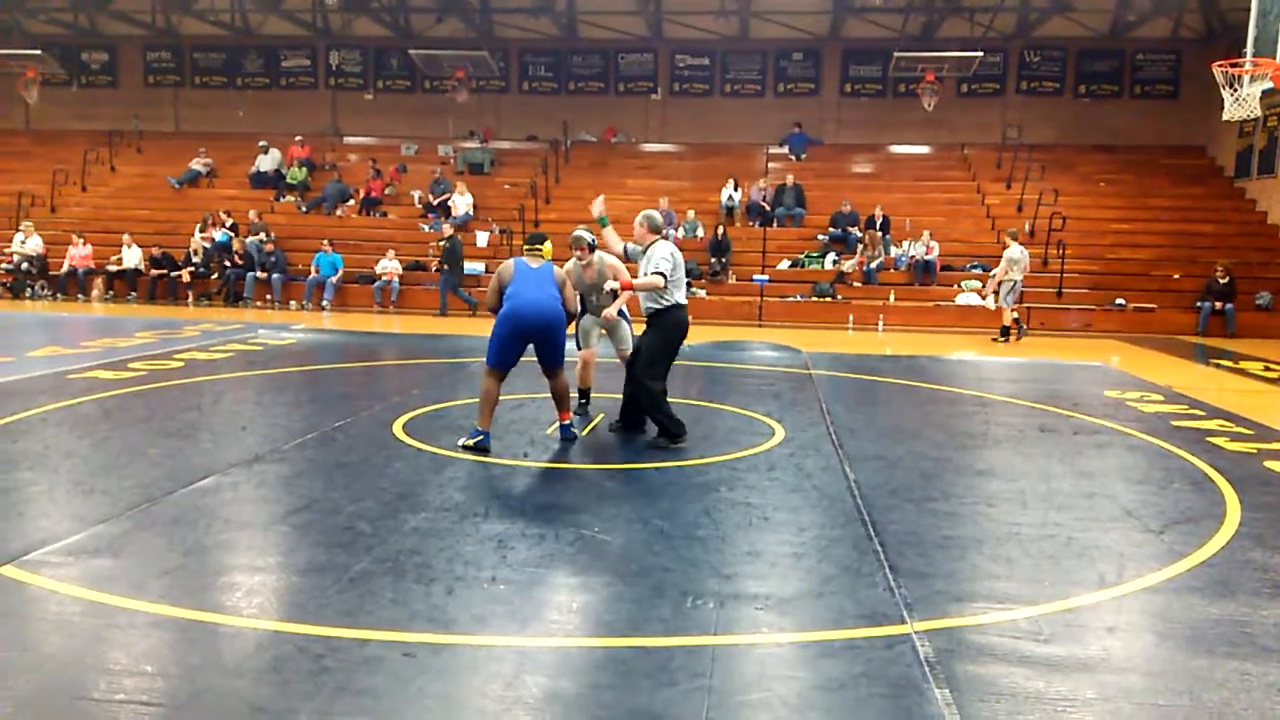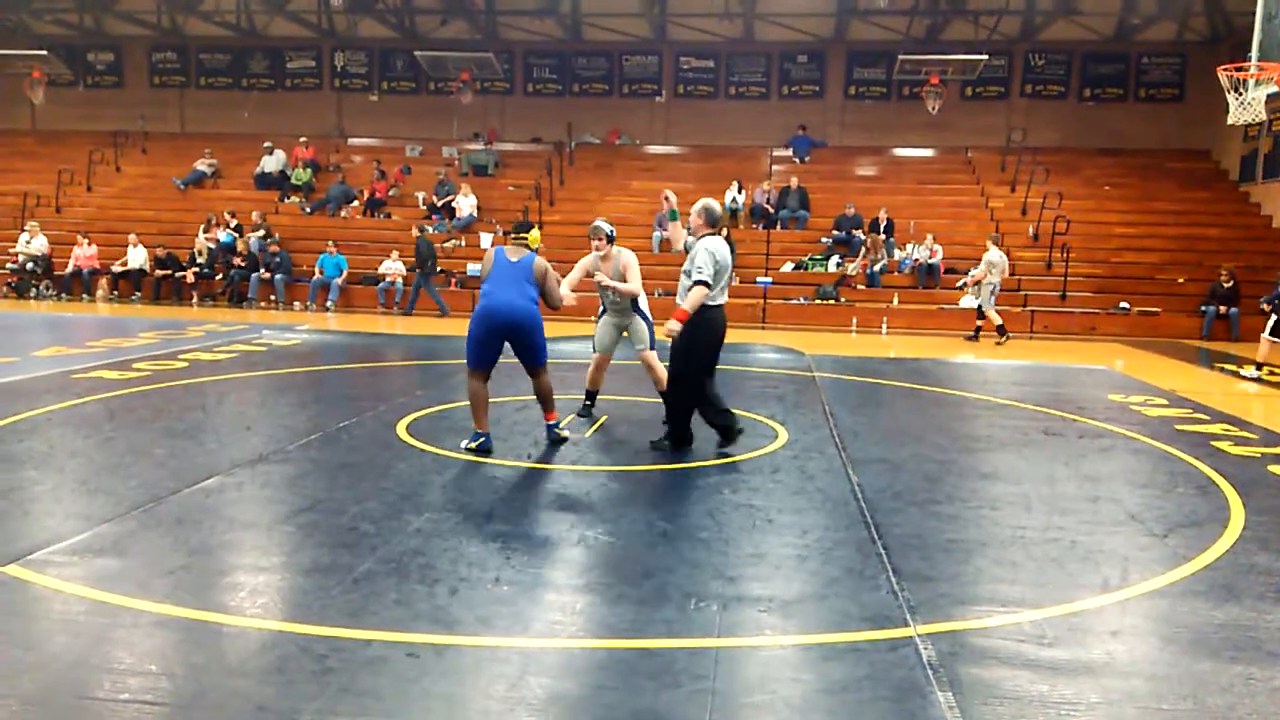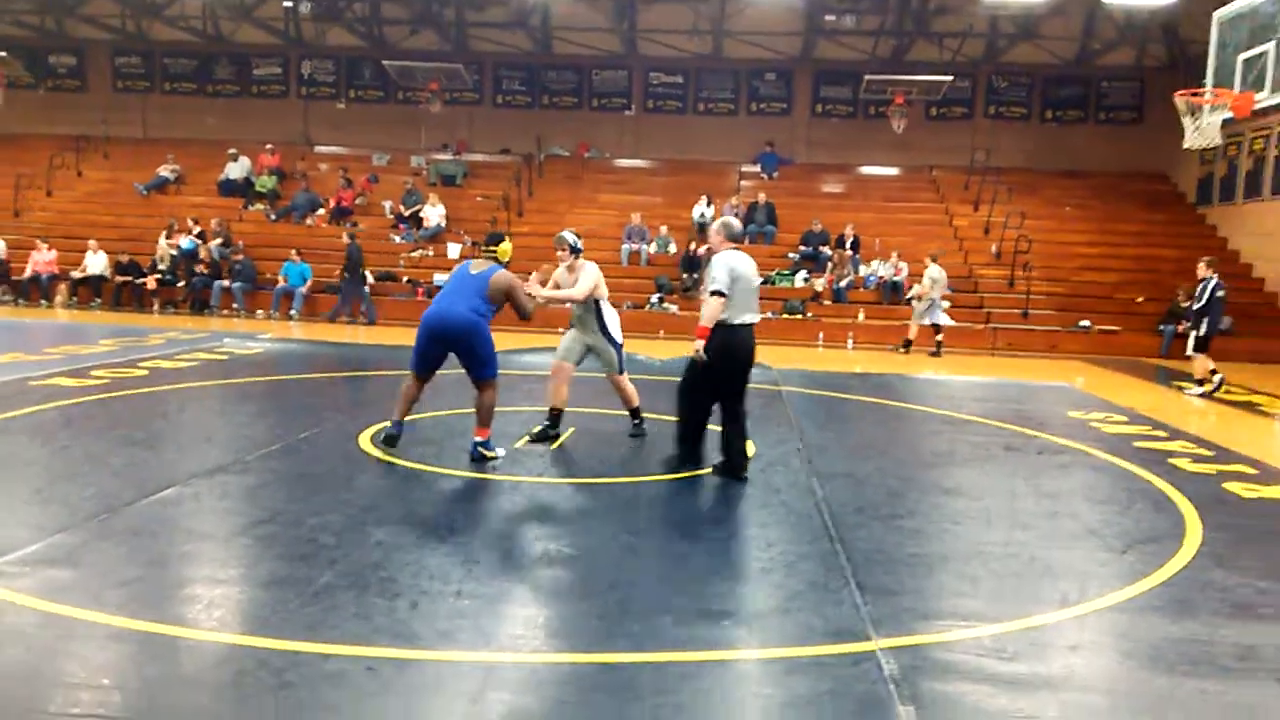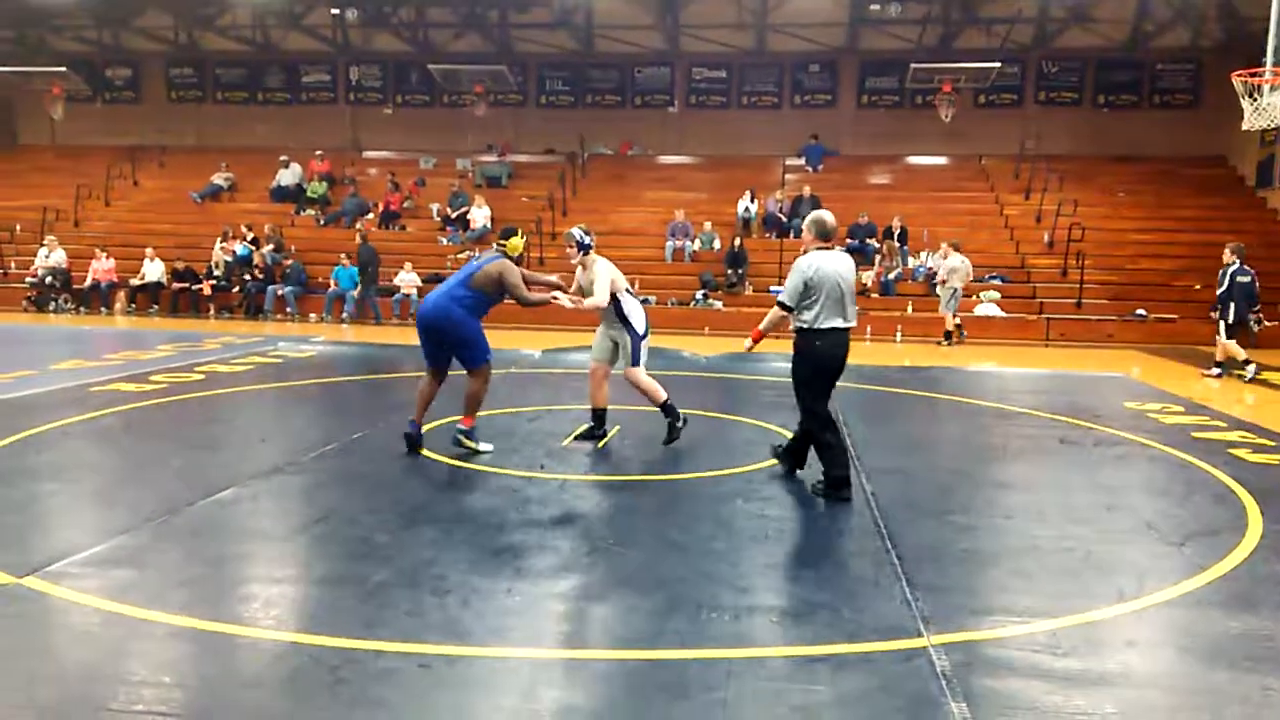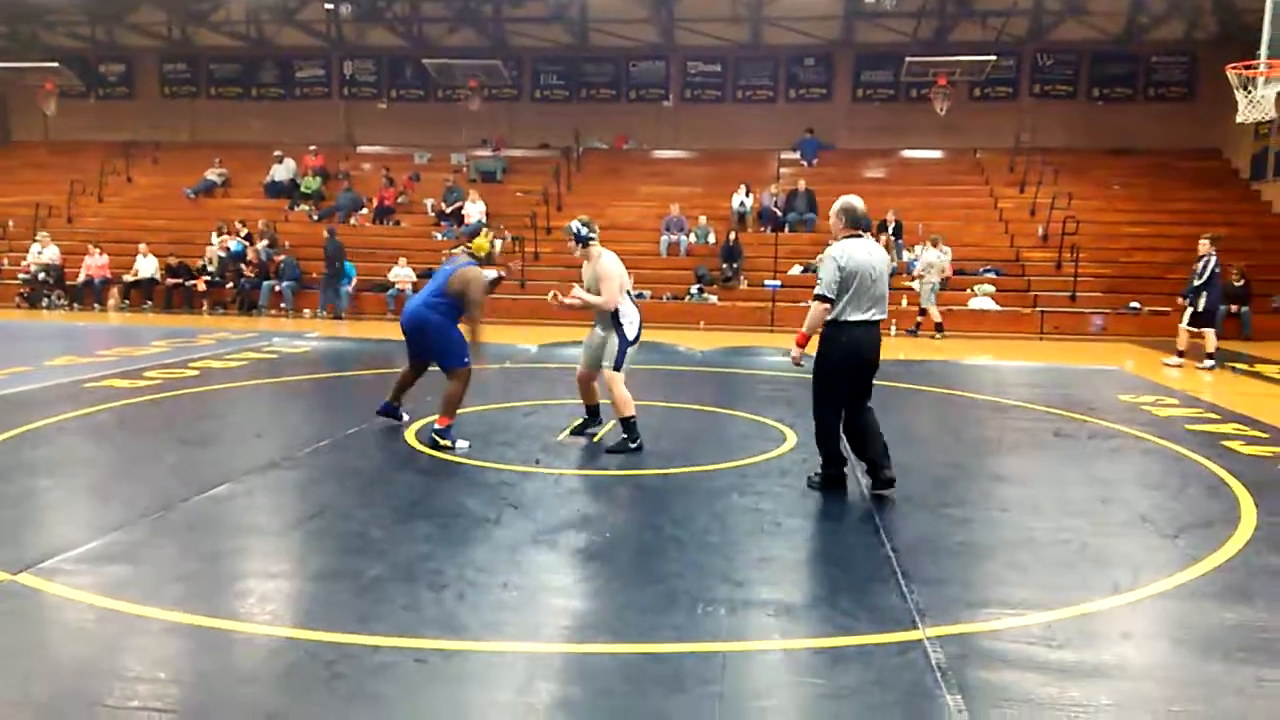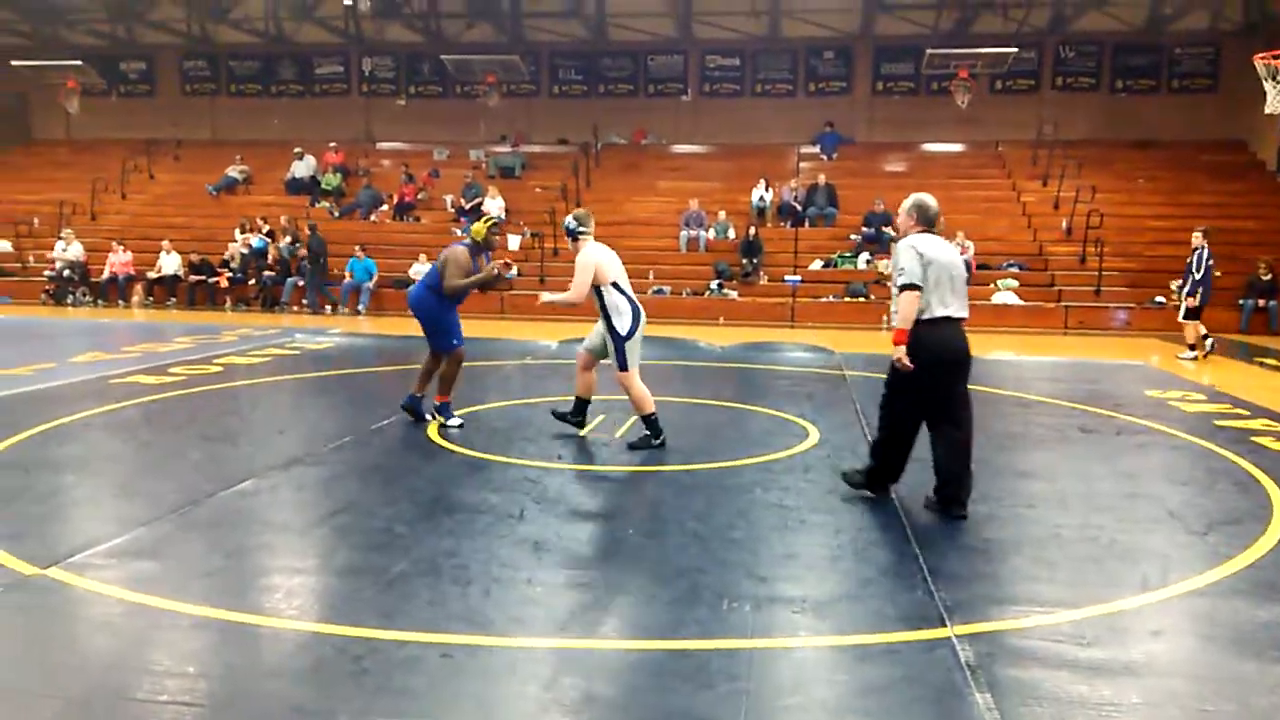
dt=0.4s
person 1, frame 1
left shoulder: (663, 250)
right shoulder: (645, 251)
left elbow: (658, 281)
right elbow: (617, 248)
left wrist: (622, 284)
right wrist: (601, 219)
left hip: (669, 320)
right hip: (659, 321)
left knee: (647, 377)
right knee: (634, 367)
left ankle: (672, 430)
right ankle: (631, 420)
person 1, frame 2
left shoulder: (706, 247)
right shoulder: (715, 244)
left elbow: (701, 288)
right elbow: (680, 243)
left wrist: (677, 317)
right wrist: (673, 214)
left hip: (699, 319)
right hip: (714, 318)
left knee: (681, 382)
right knee: (700, 381)
left ankle: (678, 438)
right ankle: (727, 426)
person 1, frame 3
left shoulder: (722, 260)
right shoulder: (748, 262)
left elbow: (717, 299)
left wrist: (701, 335)
left hip: (725, 338)
right hip: (746, 337)
left knee: (692, 394)
right knee: (733, 404)
left ankle: (687, 457)
right ankle: (735, 463)
person 1, frame 4
left shoulder: (805, 264)
right shoulder: (847, 261)
left elbow: (783, 309)
left wrist: (755, 336)
left hip: (814, 343)
right hip: (840, 341)
left knee: (816, 412)
right knee: (816, 406)
left ankle: (837, 480)
right ankle: (794, 454)
person 1, frame 5
left shoulder: (836, 253)
right shoulder: (879, 251)
left elbow: (822, 304)
left wrist: (801, 342)
left hip: (841, 338)
right hip: (871, 337)
left knee: (828, 410)
right knee: (858, 407)
left ankle: (833, 477)
right ankle: (881, 472)
person 1, frame 6
left shoulder: (909, 245)
right shoulder: (950, 249)
left elbow: (911, 293)
left wrist: (899, 341)
left hip: (924, 339)
right hip: (956, 339)
left knee: (898, 413)
right knee: (951, 422)
left ankle: (877, 478)
right ankle: (953, 497)
person 2, frame 1
left shoulder: (507, 267)
right shoulder: (557, 272)
left elbow: (491, 305)
right elbow: (572, 310)
right wrist: (559, 327)
left hip: (515, 317)
right hip: (551, 318)
left knee: (493, 375)
right knee: (555, 374)
left ankle: (481, 434)
right ankle: (566, 426)
person 2, frame 2
left shoulder: (492, 254)
right shoulder: (541, 264)
right elbow: (556, 303)
right wrist: (555, 283)
left hip: (487, 315)
right hip: (525, 317)
left knee: (477, 375)
right knee: (538, 373)
left ankle: (481, 435)
right ankle: (552, 426)
person 2, frame 3
left shoulder: (462, 266)
right shoulder: (507, 278)
right elbow: (527, 315)
right wrist: (523, 291)
left hip: (434, 320)
right hip: (469, 327)
left knee: (418, 377)
right knee: (487, 385)
left ankle: (394, 426)
right ankle: (481, 444)
person 2, frame 4
left shoulder: (488, 255)
right shoulder: (505, 267)
left elbow: (520, 275)
right elbow: (523, 297)
left wrist: (549, 281)
right wrist: (549, 298)
left hip: (428, 311)
right hip: (453, 316)
left knee: (435, 374)
right knee: (480, 372)
left ankle: (414, 427)
right ankle: (466, 432)
person 2, frame 5
left shoulder: (463, 262)
right shoulder: (474, 274)
left elbow: (479, 289)
right elbow: (473, 309)
left wrist: (496, 279)
right wrist: (475, 341)
left hip: (412, 316)
right hip: (432, 323)
left knee: (417, 365)
right knee: (460, 373)
left ankle: (391, 405)
right ankle: (442, 432)
person 2, frame 6
left shoulder: (484, 254)
right shoulder: (461, 255)
left elbow: (484, 286)
right elbow: (450, 288)
left wrist: (500, 272)
right wrist: (483, 276)
left hip: (435, 302)
right hip: (431, 303)
left knee: (440, 352)
right knee: (455, 355)
left ankle: (414, 400)
right ankle: (441, 408)
person 3, frame 1
left shoulder: (611, 263)
right shoulder: (569, 269)
left wrist: (614, 308)
left hip: (614, 312)
right hip: (588, 315)
left knee: (627, 356)
right knee: (586, 358)
right ankle: (583, 400)
person 3, frame 2
left shoulder: (627, 257)
right shoulder: (588, 261)
left elbow: (635, 290)
right elbow: (566, 283)
left wrist: (610, 282)
right wrist: (565, 293)
left hip: (635, 313)
right hip: (609, 315)
left knee: (649, 359)
right knee: (599, 361)
right ankle: (588, 402)
person 3, frame 3
left shoulder: (590, 270)
right shoulder: (560, 273)
left elbow: (577, 295)
right elbow: (545, 299)
left wrist: (542, 293)
right wrist: (534, 291)
left hip: (604, 331)
right hip: (578, 330)
left knee: (618, 379)
right knee: (558, 371)
left ankle: (637, 420)
right ankle: (552, 426)
person 3, frame 4
left shoulder: (601, 267)
right shoulder: (580, 271)
left elbow: (600, 301)
right elbow: (575, 297)
left wrist: (572, 305)
left hip: (631, 323)
right hip: (609, 325)
left knee: (634, 374)
right knee: (596, 372)
left ankle: (675, 417)
right ankle: (597, 426)
person 3, frame 5
left shoulder: (606, 263)
right shoulder: (588, 264)
left elbow: (610, 303)
right elbow: (590, 300)
left wrist: (580, 296)
right wrist: (564, 301)
left hip: (624, 326)
right hip: (603, 327)
left knee: (612, 380)
right knee: (584, 376)
left ankle: (633, 438)
right ankle: (592, 417)
person 3, frame 6
left shoulder: (586, 256)
right shoulder: (600, 250)
left elbow: (576, 297)
left wrist: (550, 297)
right wrist: (577, 280)
left hip: (624, 320)
right hip: (616, 320)
left knee: (627, 379)
right knee: (584, 361)
left ankle: (655, 434)
right ankle: (577, 414)
